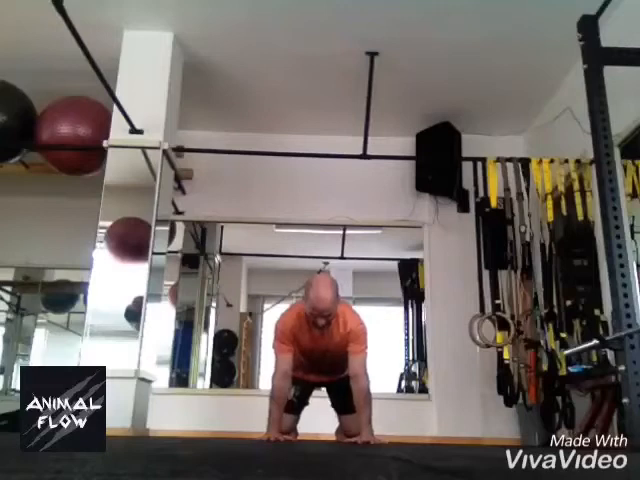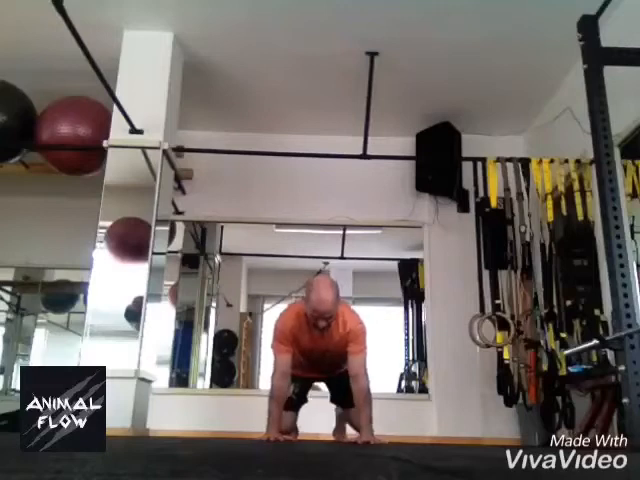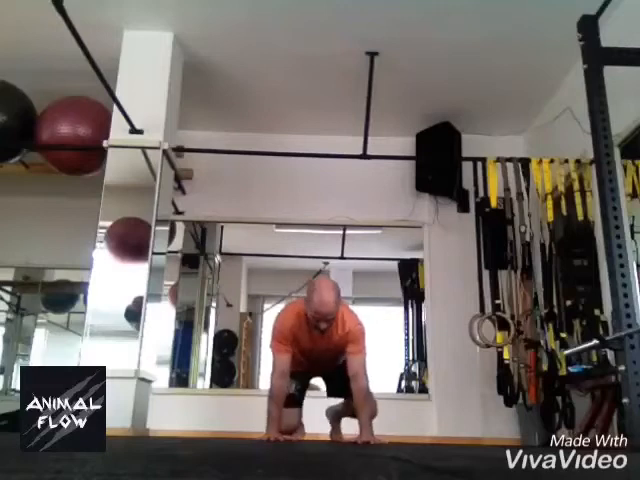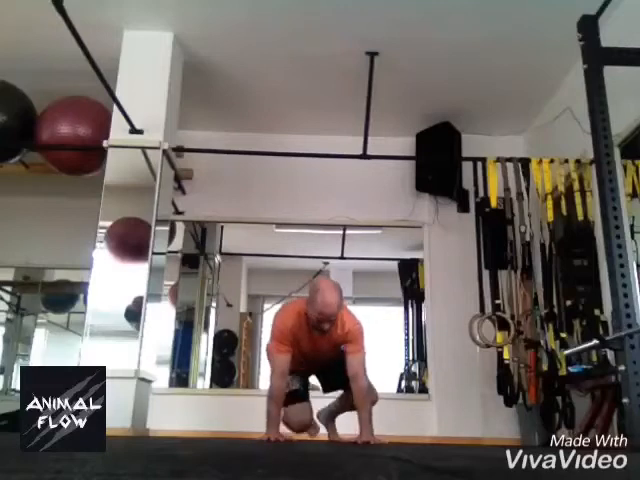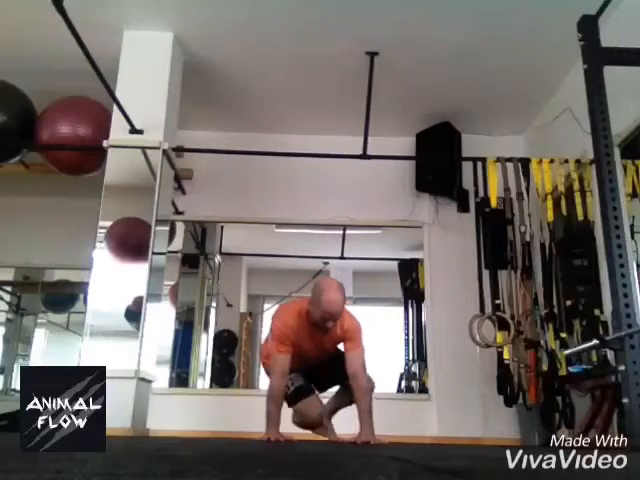
dt=0.1s
person 1, frame 1
left shoulder: (353, 324)
right shoulder: (288, 322)
left elbow: (358, 376)
right elbow: (282, 375)
left wrist: (366, 430)
right wrist: (272, 428)
left hip: (340, 373)
right hip: (300, 372)
left knee: (354, 432)
right knee: (284, 430)
left ankle: (342, 431)
right ankle: (291, 431)
person 1, frame 2
left shoulder: (352, 324)
right shoulder: (288, 321)
left elbow: (358, 376)
right elbow: (281, 375)
left wrist: (366, 431)
right wrist: (272, 429)
left hip: (339, 368)
right hip: (298, 367)
left knee: (358, 423)
right knee: (284, 428)
left ankle: (340, 420)
person 1, frame 3
left shoulder: (351, 324)
right shoulder: (287, 320)
left elbow: (358, 376)
right elbow: (280, 375)
left wrist: (366, 431)
right wrist: (272, 429)
left hip: (335, 362)
right hip: (296, 364)
left knee: (370, 411)
right knee: (287, 427)
left ankle: (336, 414)
right ankle: (297, 427)
person 1, frame 4
left shoulder: (350, 325)
right shoulder: (286, 320)
left elbow: (357, 377)
right elbow: (278, 377)
left wrist: (366, 430)
right wrist: (272, 429)
left hip: (329, 358)
right hip: (291, 362)
left knee: (370, 397)
right knee: (300, 421)
left ankle: (328, 415)
right ankle: (305, 423)
person 1, frame 5
left shoulder: (348, 323)
right shoulder: (286, 319)
left elbow: (357, 375)
right elbow: (278, 376)
left wrist: (366, 429)
right wrist: (272, 429)
left hip: (323, 357)
right hip: (287, 362)
left knee: (367, 385)
right knee: (313, 415)
left ankle: (324, 416)
right ankle: (318, 420)
